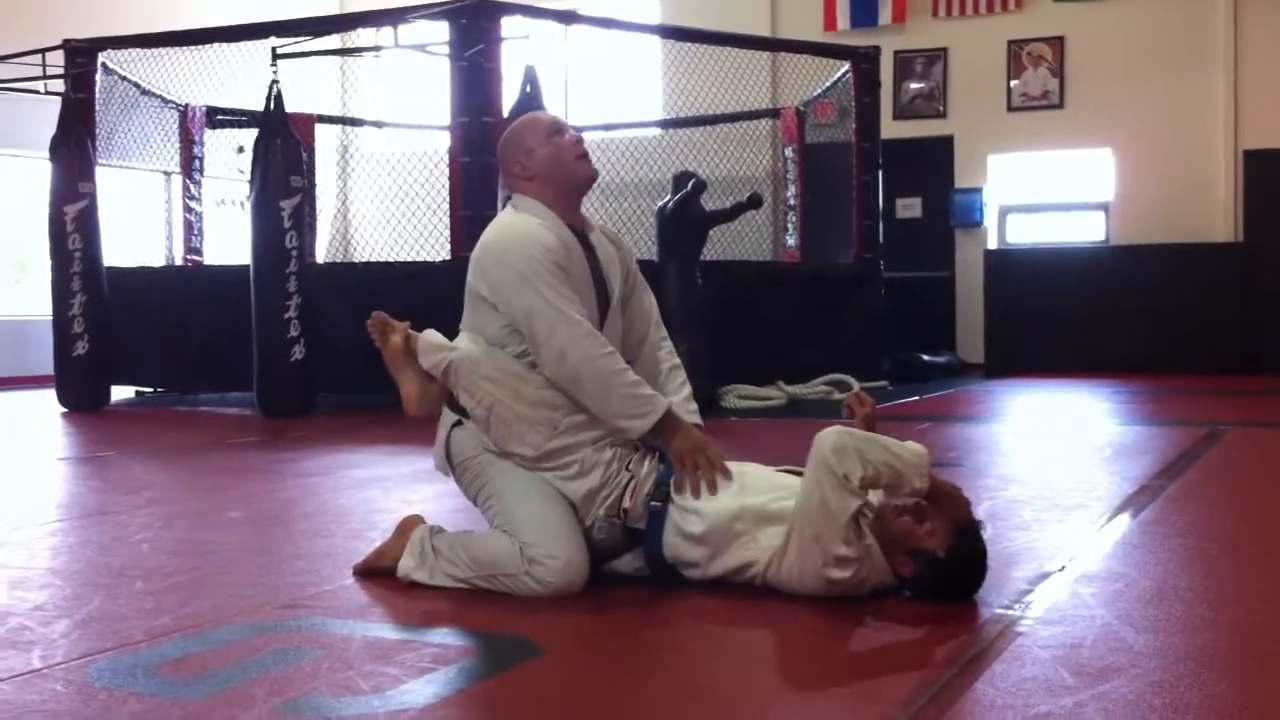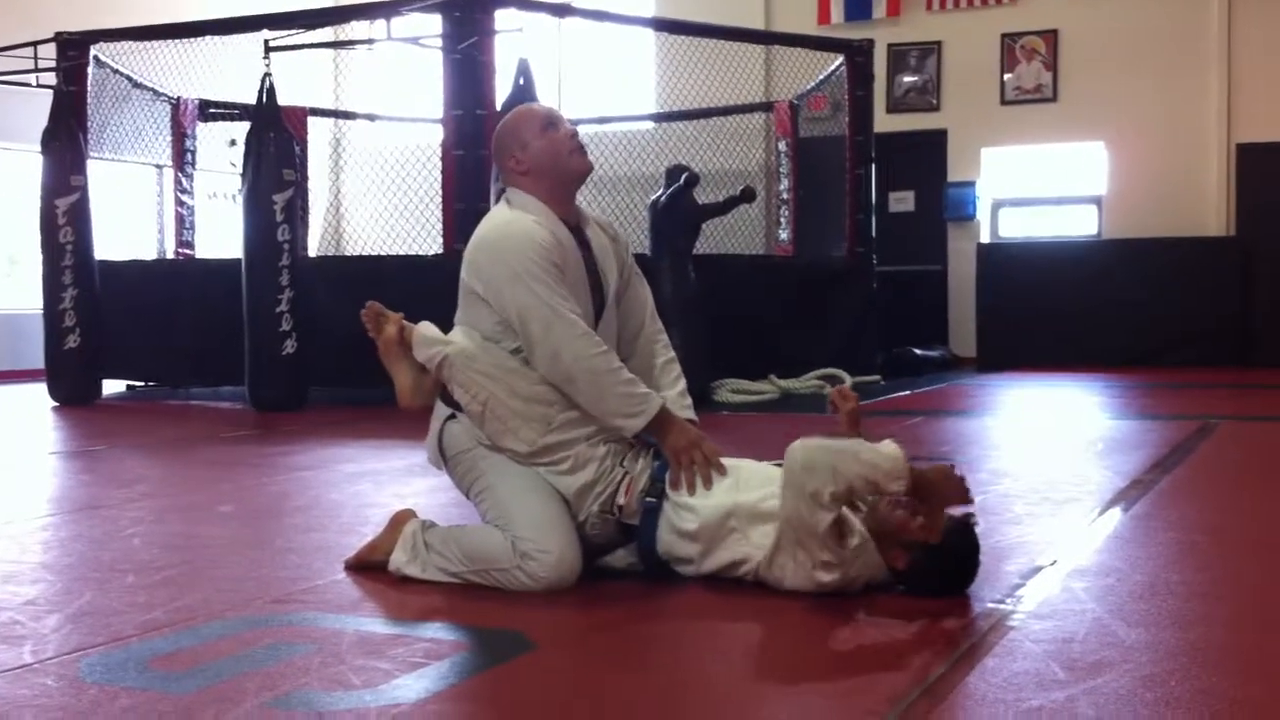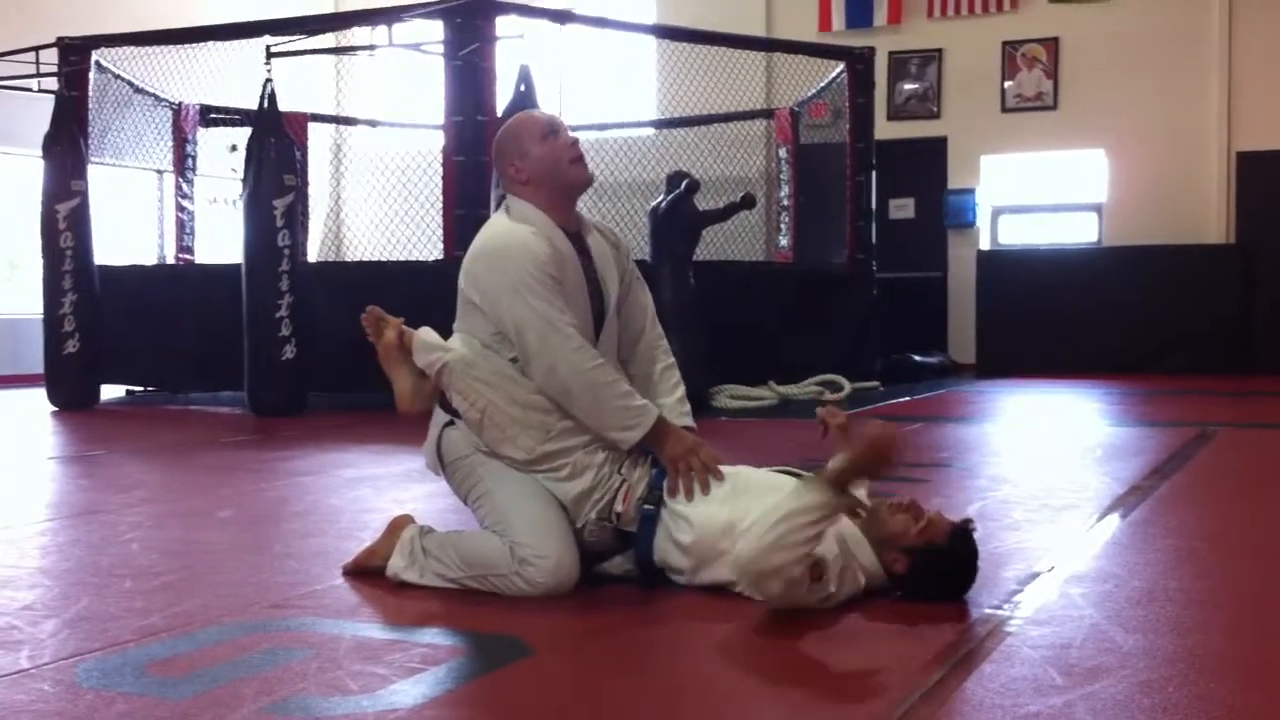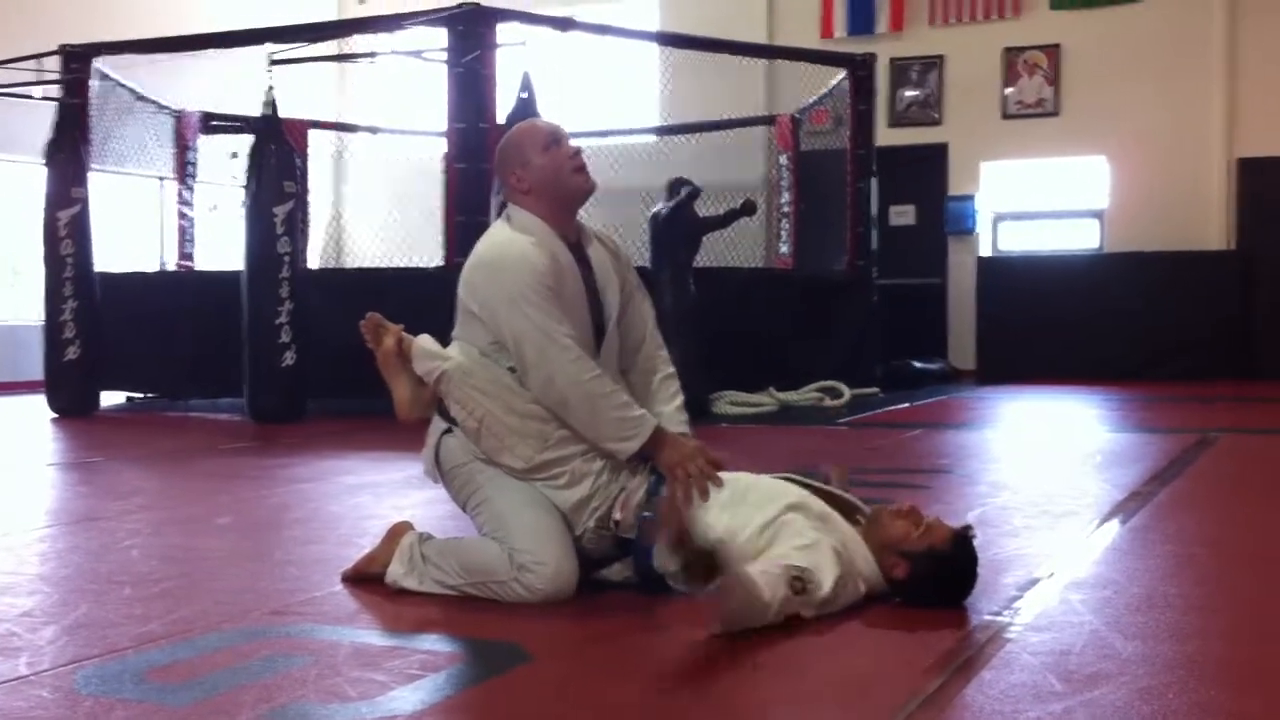
dt=0.2s
person 1, frame 1
left shoulder: (837, 567)
right shoulder: (875, 536)
left elbow: (834, 451)
left wrist: (928, 478)
right wrist: (870, 434)
left hip: (629, 500)
right hip: (666, 477)
left knee: (535, 411)
left ankle: (425, 354)
person 1, frame 2
left shoulder: (832, 561)
right shoulder: (866, 525)
left elbow: (805, 463)
left wrist: (909, 473)
right wrist: (856, 435)
left hip: (622, 495)
right hip: (657, 471)
left knee: (530, 409)
left ankle: (421, 344)
person 1, frame 3
left shoulder: (832, 565)
right shoulder: (862, 532)
left elbow: (760, 561)
left wrist: (843, 473)
right wrist: (850, 462)
left hip: (620, 503)
right hip: (658, 480)
left knee: (530, 416)
left ankle: (424, 352)
person 1, frame 4
left shoulder: (826, 569)
right shoulder: (859, 531)
left elbow: (745, 598)
left wrist: (696, 551)
left hip: (622, 508)
right hip: (655, 482)
left knee: (530, 427)
left ankle: (420, 358)
person 2, frame 1
left shoulder: (606, 246)
right shoulder: (517, 242)
left elbow: (650, 344)
right elbow: (578, 358)
left wrist: (689, 425)
right wrist: (668, 427)
left hip: (574, 436)
right hip: (496, 437)
right knee: (557, 567)
right ankle: (420, 547)
person 2, frame 2
left shoulder: (602, 238)
right shoulder: (512, 238)
left elbow: (645, 338)
right elbow: (571, 356)
left wrist: (681, 420)
right wrist: (662, 424)
right hip: (489, 430)
right knee: (550, 562)
right ankle: (411, 541)
person 2, frame 3
left shoulder: (603, 244)
right shoulder: (510, 248)
left elbow: (646, 346)
right elbow: (567, 367)
left wrist: (681, 428)
right wrist: (658, 433)
left hip: (567, 435)
right hip: (489, 438)
right knee: (548, 568)
right ankle: (411, 546)
person 2, frame 4
left shoulder: (605, 253)
right shoulder: (510, 258)
left elbow: (645, 354)
right elbow: (564, 378)
left wrist: (677, 436)
right wrist: (656, 442)
left hip: (565, 444)
right hip: (487, 445)
right knee: (547, 574)
right ankle: (410, 553)
person 3, frame 1
left shoulder: (689, 212)
right shoulder: (666, 210)
left elbow: (719, 216)
left wrist: (744, 205)
right wrist: (692, 191)
left hip: (685, 280)
right hip: (674, 282)
left knee: (695, 338)
right knee: (684, 339)
left ankle: (699, 395)
right ankle: (688, 397)
person 3, frame 2
left shoulder: (683, 206)
right shoulder: (660, 204)
left elbow: (714, 209)
left wrist: (738, 198)
right wrist: (684, 184)
left hip: (680, 273)
right hip: (668, 276)
left knee: (690, 332)
right knee: (678, 333)
left ankle: (694, 389)
right ankle: (686, 390)
person 3, frame 3
left shoulder: (683, 212)
right shoulder: (660, 210)
left elbow: (714, 215)
left wrist: (738, 204)
right wrist: (685, 190)
left hip: (679, 280)
right hip: (668, 282)
left knee: (688, 338)
right knee: (678, 339)
left ankle: (692, 395)
right ankle: (681, 397)
person 3, frame 4
left shoulder: (684, 218)
right shoulder: (661, 216)
left elbow: (714, 222)
left wrist: (738, 211)
right wrist: (686, 197)
left hip: (679, 286)
right hip: (668, 288)
left knee: (687, 344)
right knee: (678, 345)
left ankle: (692, 401)
right ankle: (684, 403)
